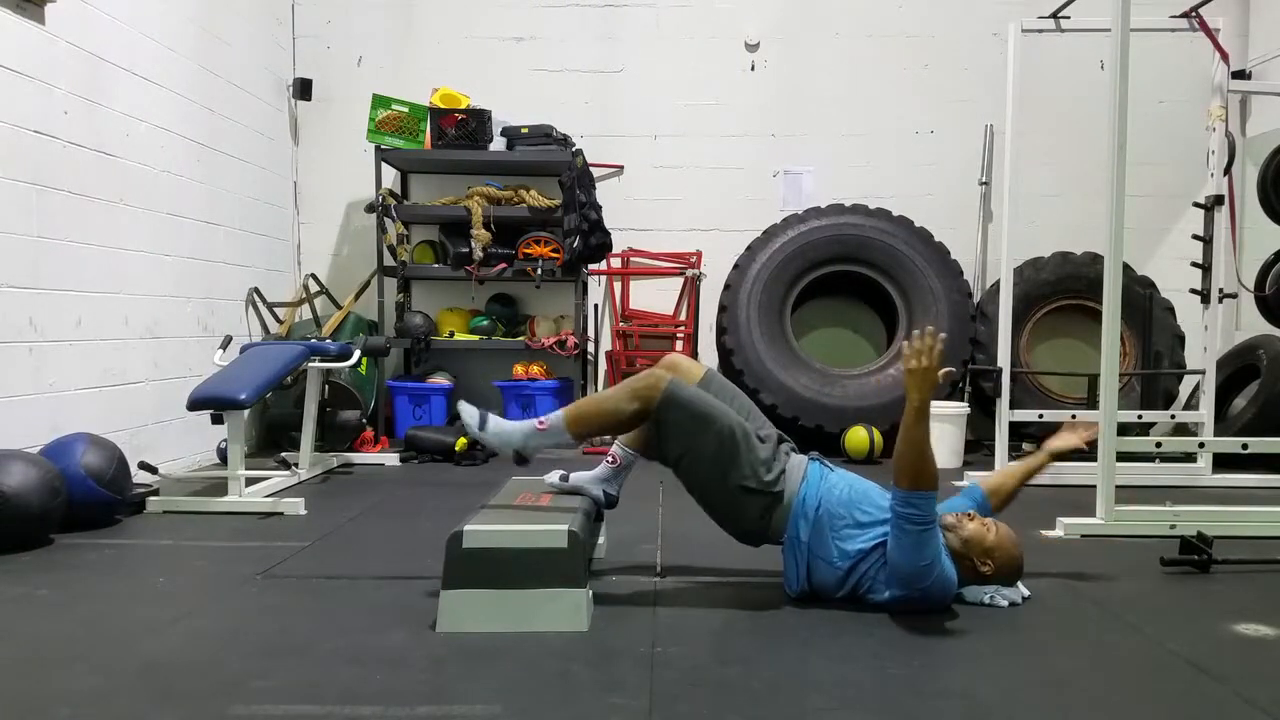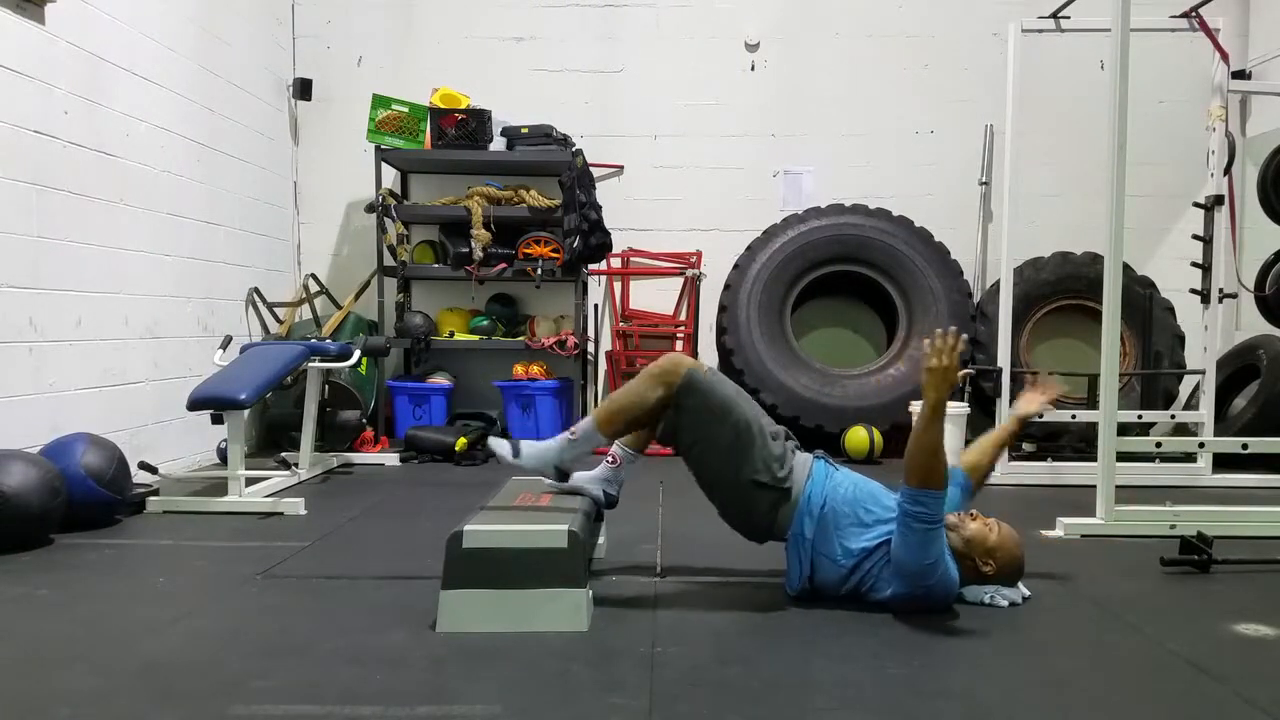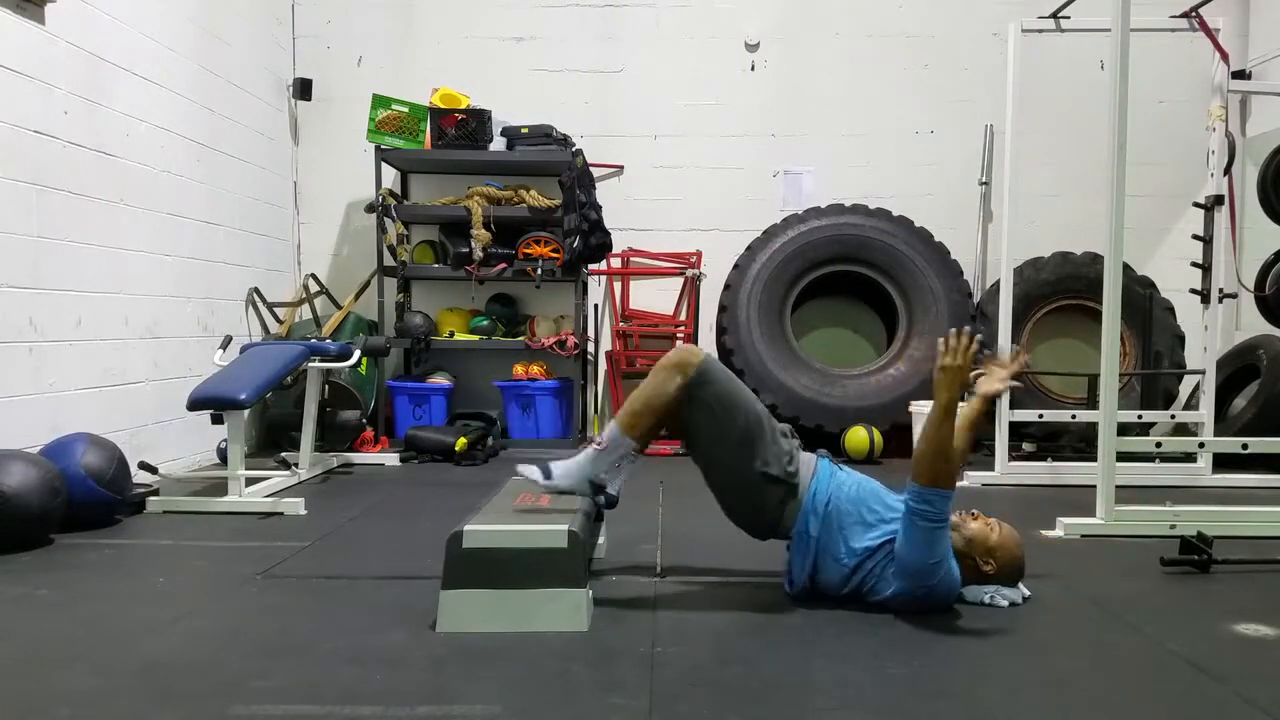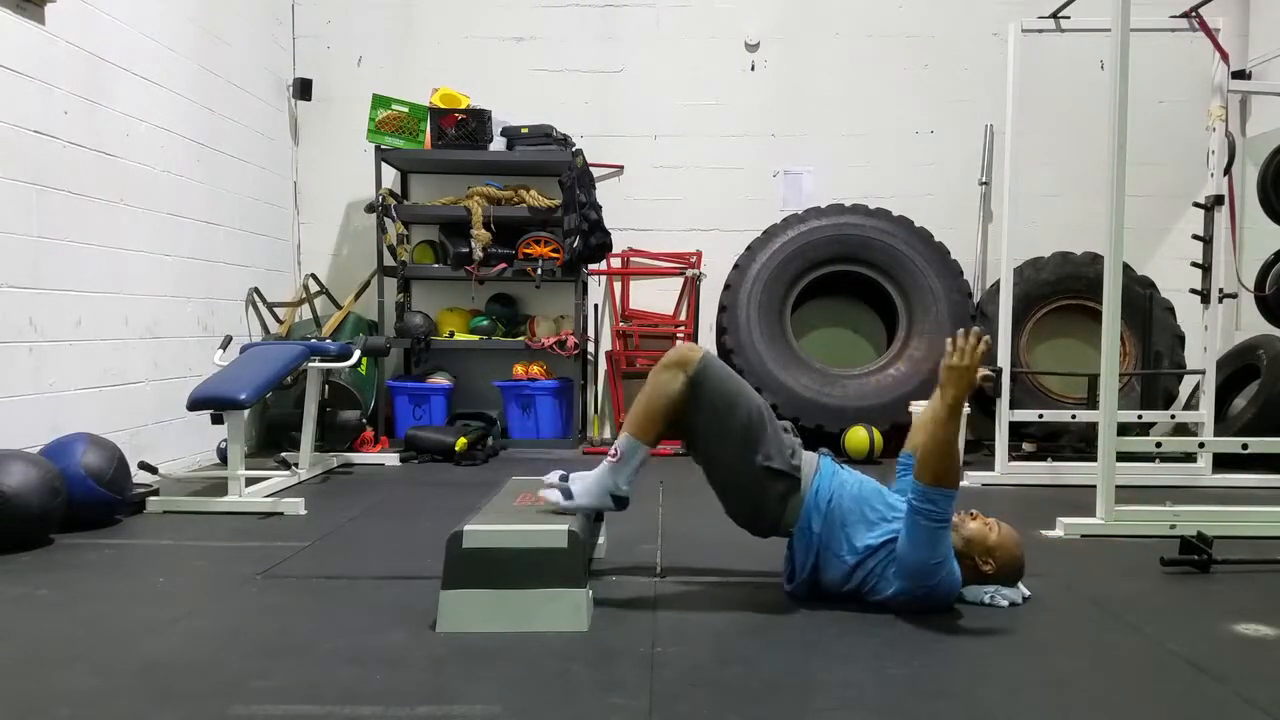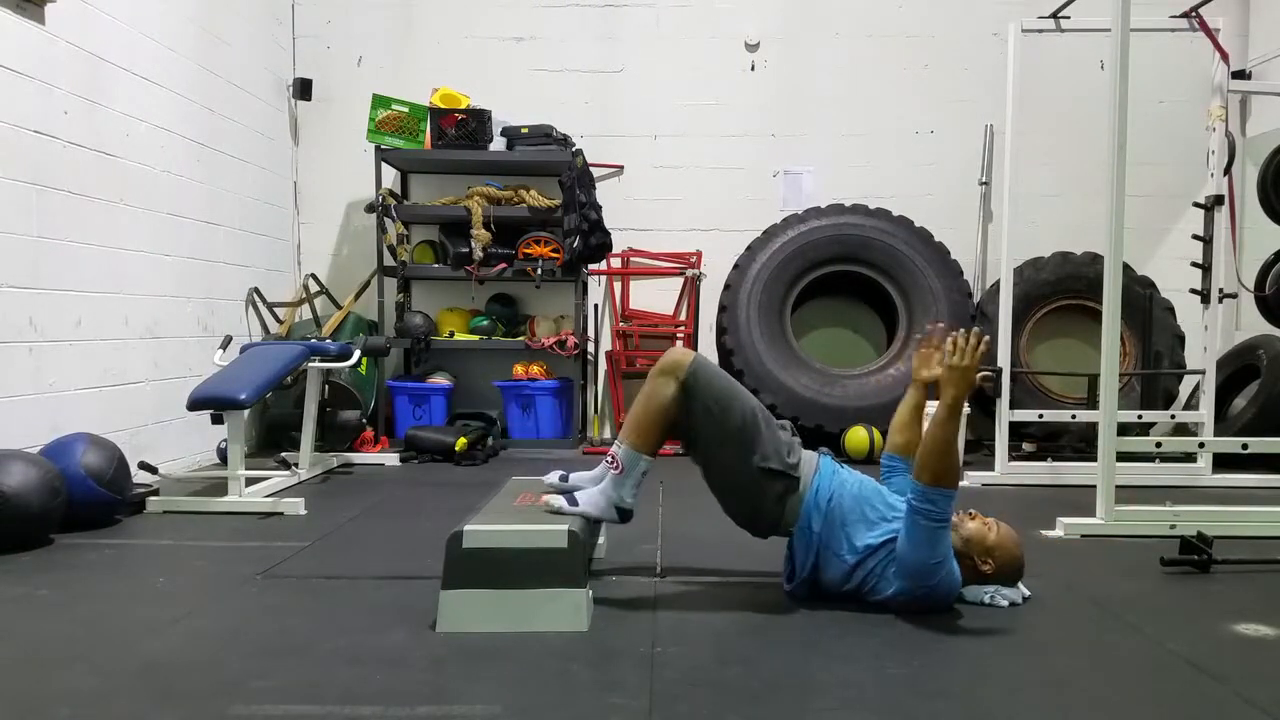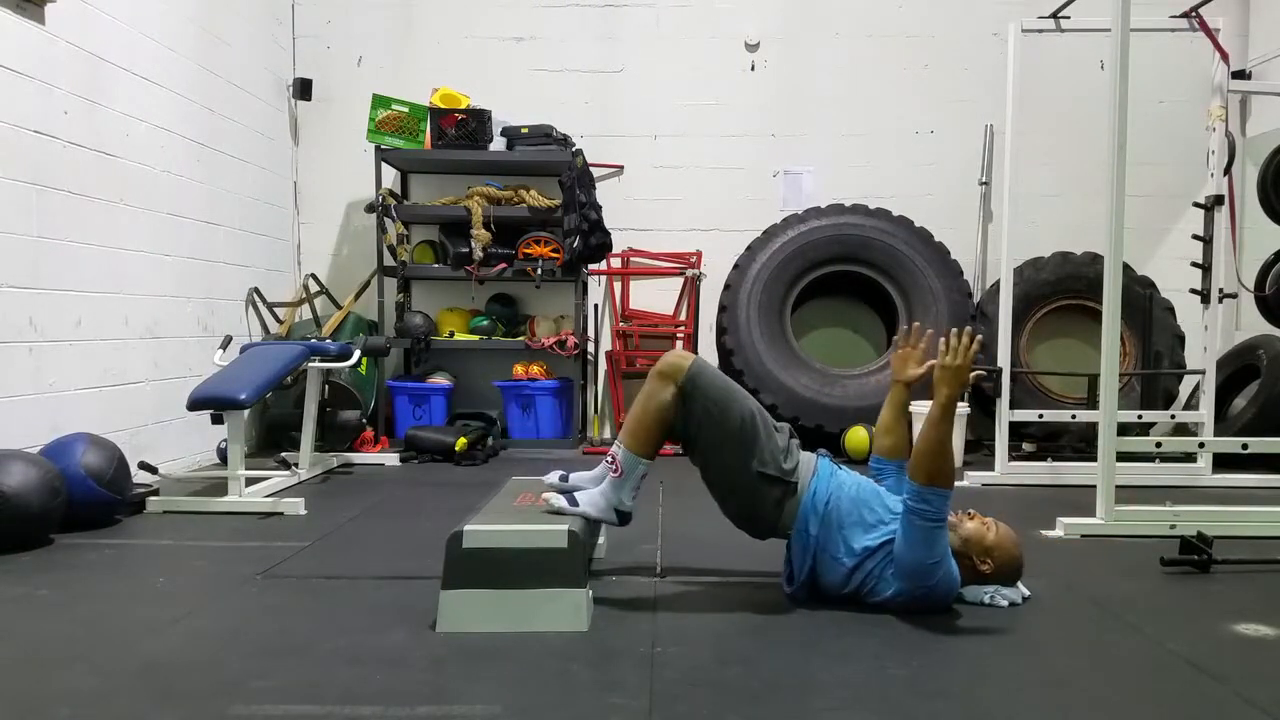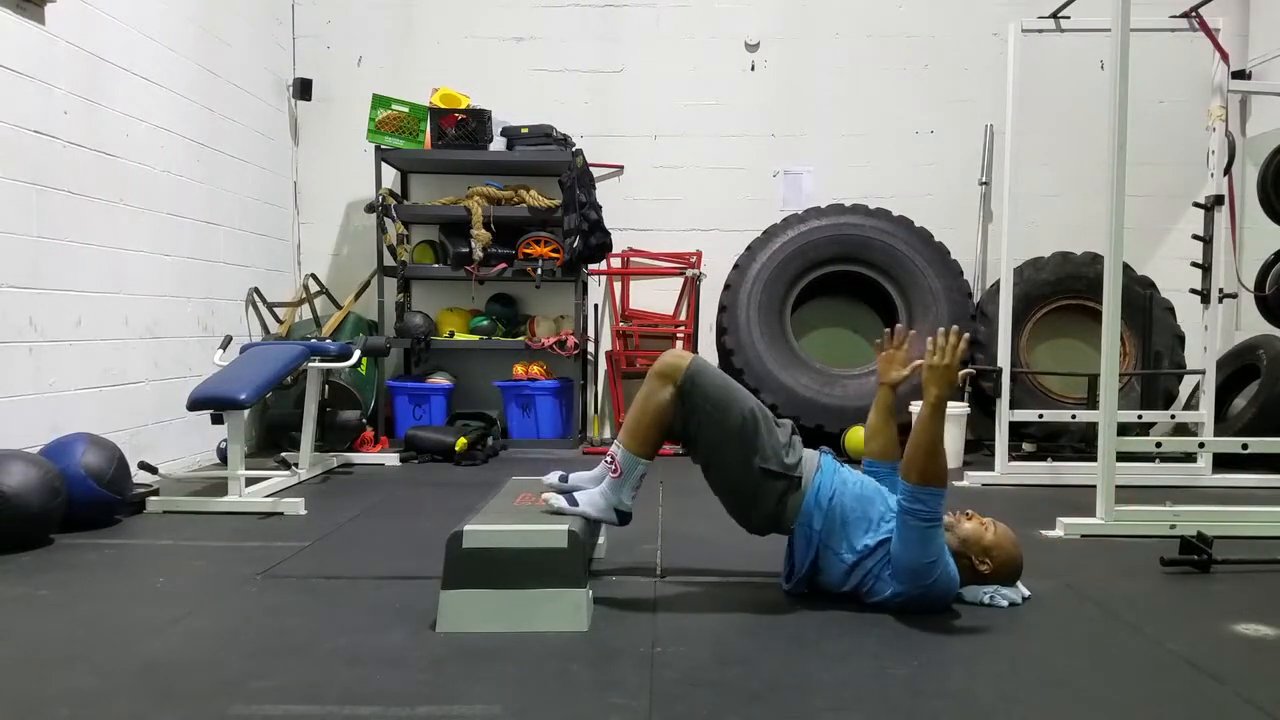
dt=0.1s
person 1, frame 1
left shoulder: (929, 577)
right shoulder: (944, 538)
left elbow: (914, 500)
right elbow: (984, 492)
left wrist: (917, 403)
right wrist: (1048, 452)
left hip: (767, 490)
right hip: (783, 464)
left knee: (654, 386)
right knee: (674, 368)
left ankle: (518, 436)
right ankle: (606, 479)
person 1, frame 2
left shoulder: (930, 576)
right shoulder: (940, 532)
left elbow: (923, 496)
right elbow: (960, 478)
left wrist: (933, 399)
right wrist: (1016, 422)
left hip: (774, 490)
right hip: (793, 474)
left knee: (670, 371)
right knee: (671, 376)
left ankle: (553, 457)
right ankle: (603, 479)
person 1, frame 3
left shoulder: (932, 577)
right shoulder: (939, 536)
left elbow: (930, 496)
right elbow: (932, 490)
left wrist: (948, 401)
right wrist: (979, 401)
left hip: (779, 487)
right hip: (795, 470)
left knee: (684, 363)
right knee: (682, 375)
left ankle: (589, 470)
right ankle: (603, 477)
person 1, frame 4
left shoulder: (934, 577)
right shoulder: (919, 528)
left elbow: (936, 497)
right elbow: (915, 470)
left wrist: (953, 399)
right wrist: (942, 392)
left hip: (778, 486)
right hip: (797, 475)
left knee: (683, 362)
right knee: (682, 375)
left ankle: (610, 485)
right ankle: (610, 473)
person 1, frame 5
left shoulder: (933, 578)
right shoulder: (913, 526)
left elbow: (934, 497)
right elbow: (900, 465)
left wrist: (953, 400)
right wrist: (920, 387)
left hip: (778, 485)
right hip: (798, 471)
left knee: (677, 368)
right knee: (677, 381)
left ankle: (614, 494)
right ankle: (609, 478)
person 1, frame 6
left shoulder: (932, 578)
right shoulder: (911, 529)
left elbow: (930, 498)
right elbow: (889, 471)
left wrist: (946, 399)
right wrist: (900, 389)
left hip: (777, 486)
right hip: (795, 475)
left knee: (674, 370)
right knee: (677, 380)
left ankle: (614, 496)
right ankle: (610, 477)
person 1, frame 7
left shoulder: (931, 578)
right shoulder: (908, 528)
left elbow: (923, 497)
right elbow: (883, 471)
left wrist: (936, 398)
right wrist: (887, 389)
left hip: (780, 482)
right hip: (795, 468)
left knee: (673, 370)
right knee: (675, 383)
left ankle: (614, 495)
right ankle: (608, 476)
